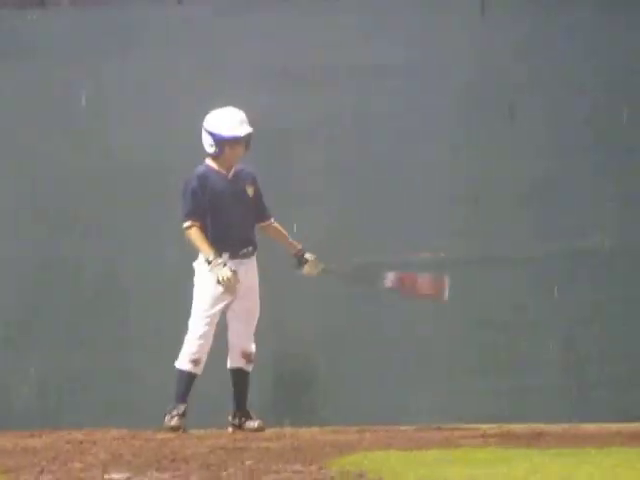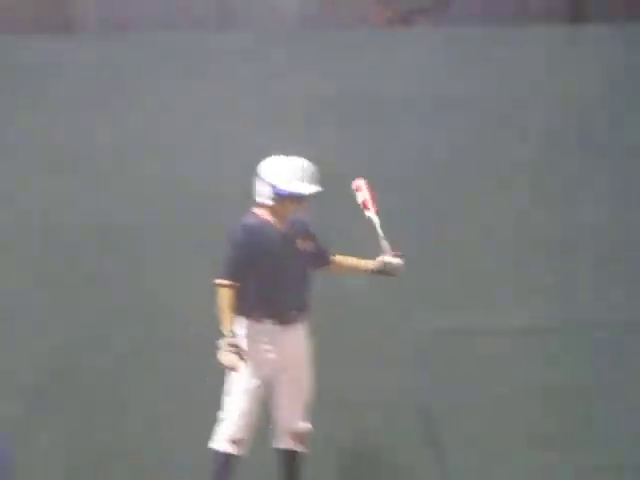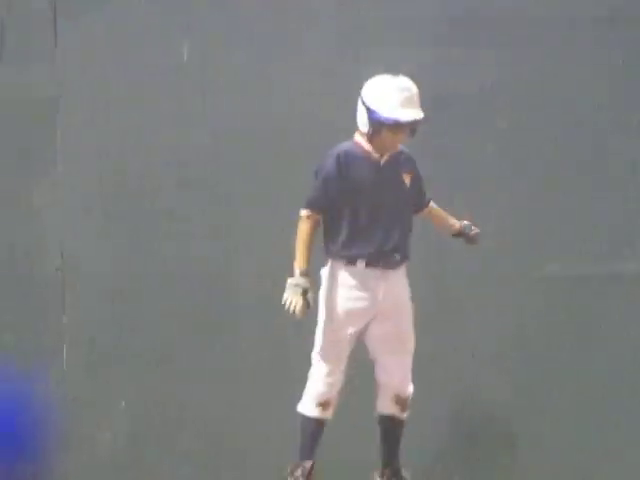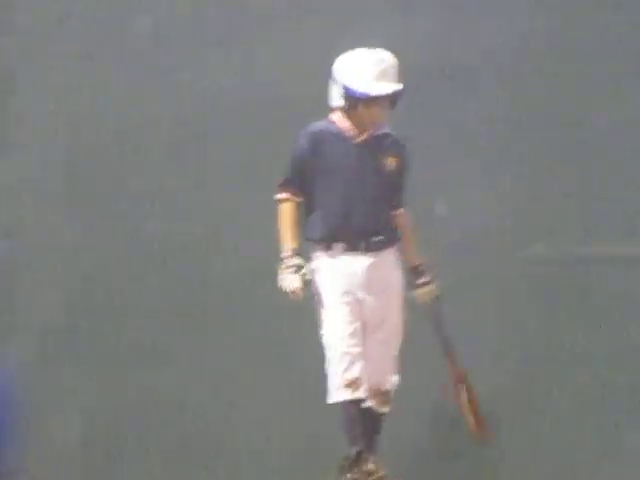
dt=0.3s
person 1, frame 1
left shoulder: (248, 178)
right shoulder: (200, 179)
left elbow: (264, 222)
right elbow: (191, 227)
left wrist: (299, 252)
right wrist: (215, 262)
left hip: (247, 265)
right hip: (215, 266)
left knee: (244, 342)
right knee: (199, 335)
left ankle: (240, 412)
person 1, frame 2
left shoulder: (300, 231)
right shoulder: (248, 231)
left elbow: (327, 262)
right elbow: (226, 285)
left wrist: (375, 266)
right wrist: (229, 336)
left hip: (295, 334)
right hip: (256, 334)
left knee: (294, 419)
right knee: (238, 414)
person 1, frame 3
left shoulder: (404, 162)
right shoulder: (341, 160)
left elbow: (420, 204)
right elbow: (310, 217)
left wrist: (457, 226)
right wrist: (299, 276)
left hip: (393, 281)
right hip: (347, 280)
left knee: (396, 378)
right knee: (325, 373)
person 1, frame 4
left shoulder: (393, 145)
right shoulder: (316, 139)
left elbow: (397, 211)
right elbow: (289, 199)
left wrist: (418, 268)
right wrist: (290, 257)
left hip: (383, 264)
right hip: (332, 262)
left knee: (382, 365)
right knee: (344, 355)
